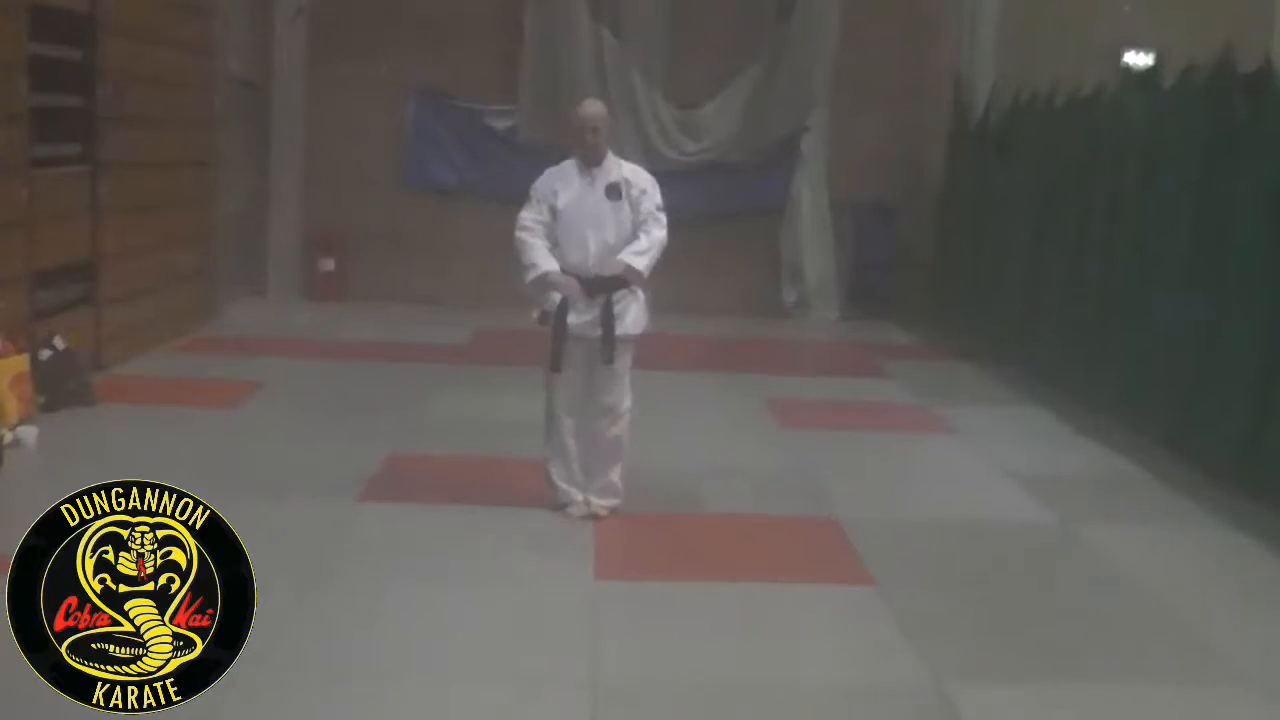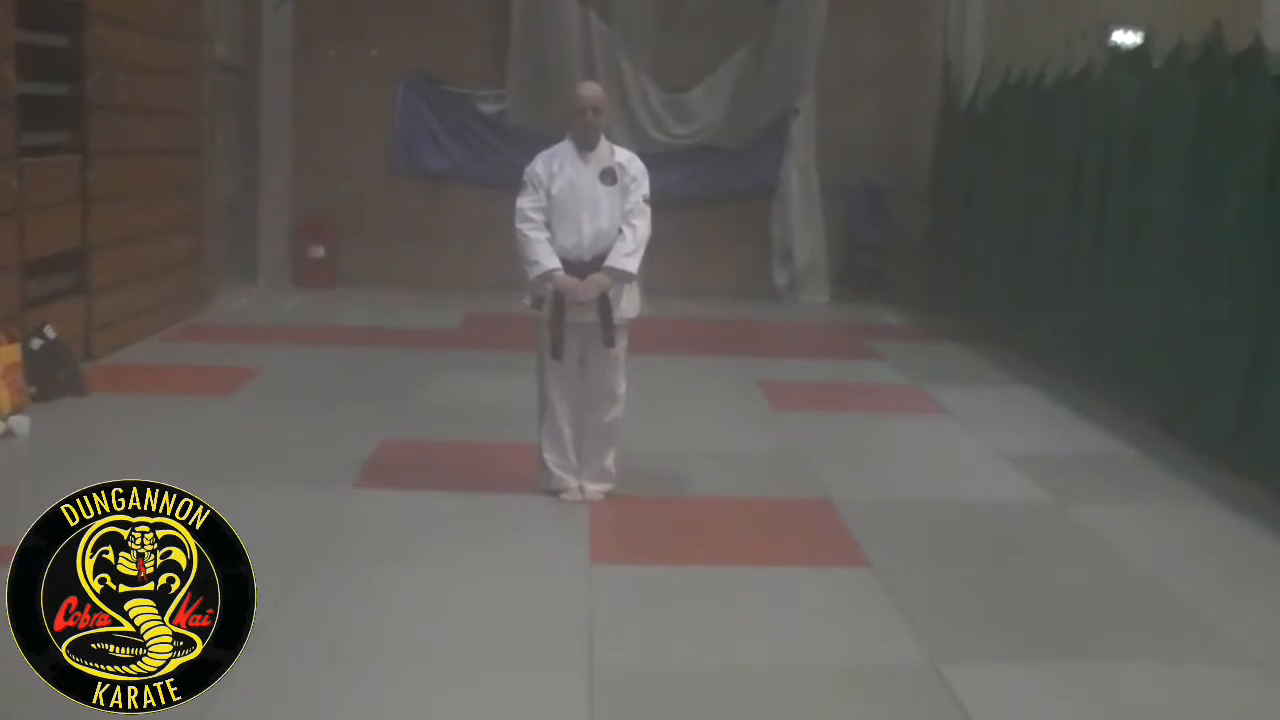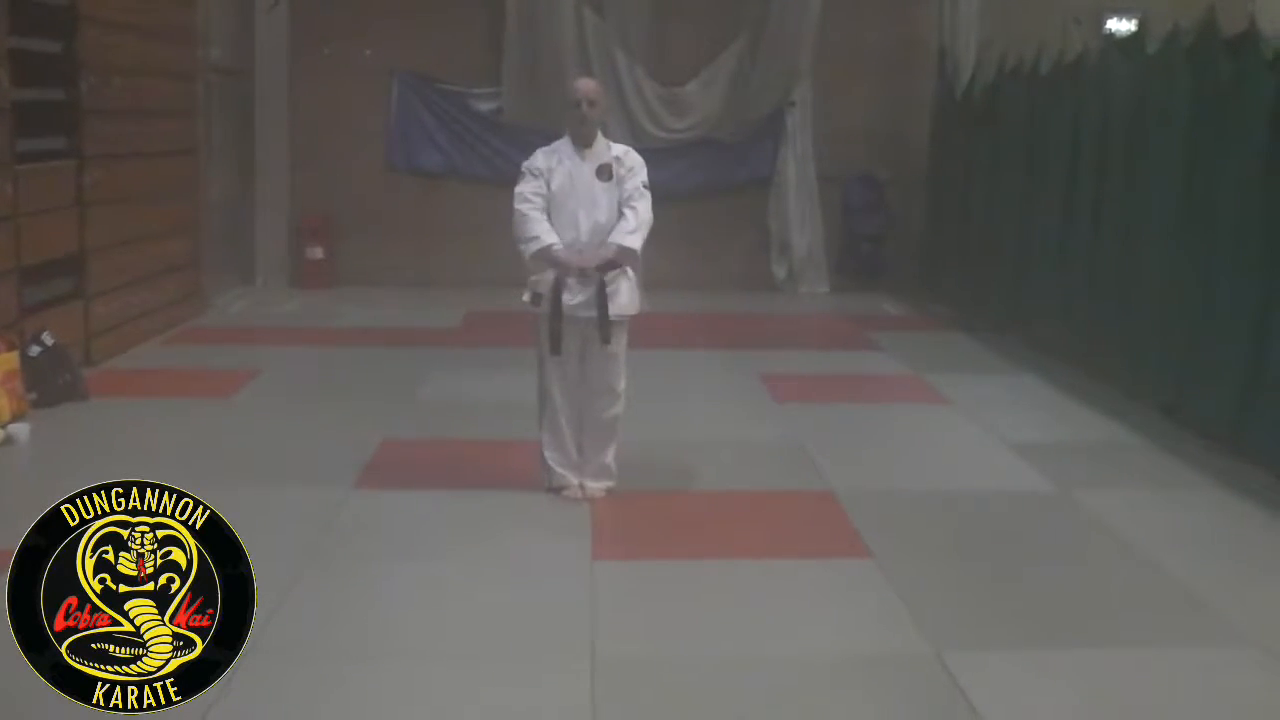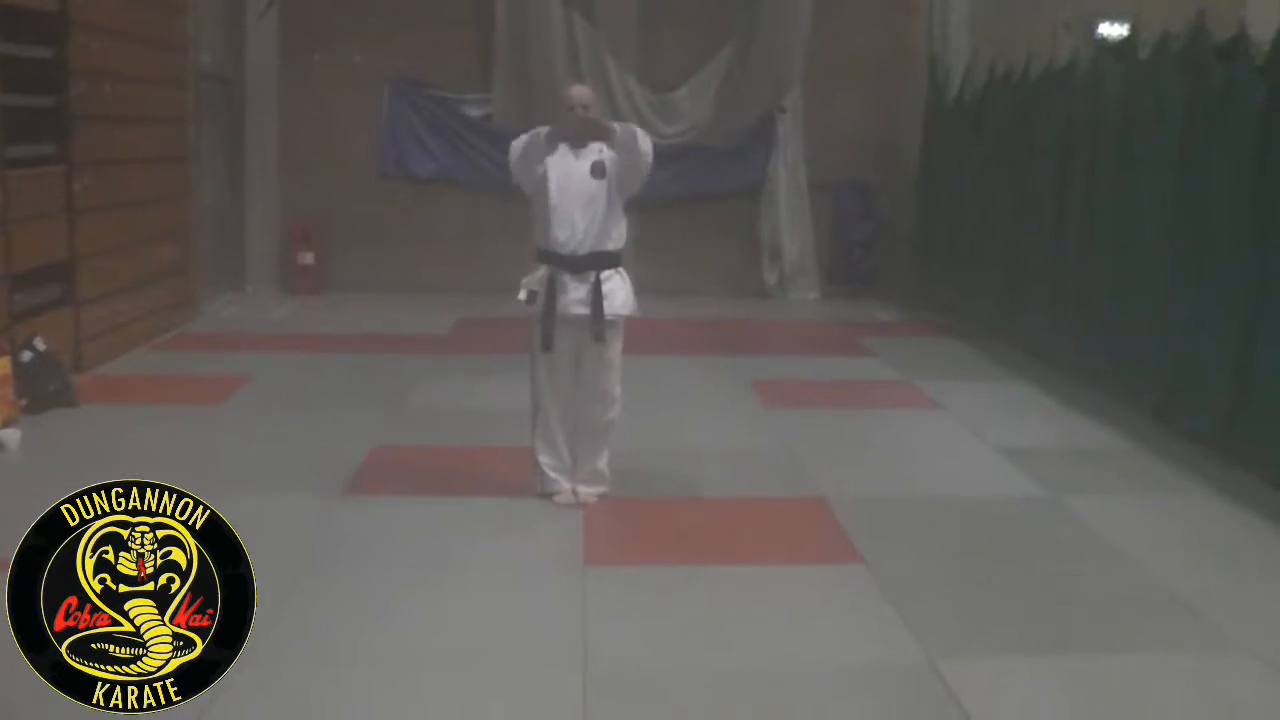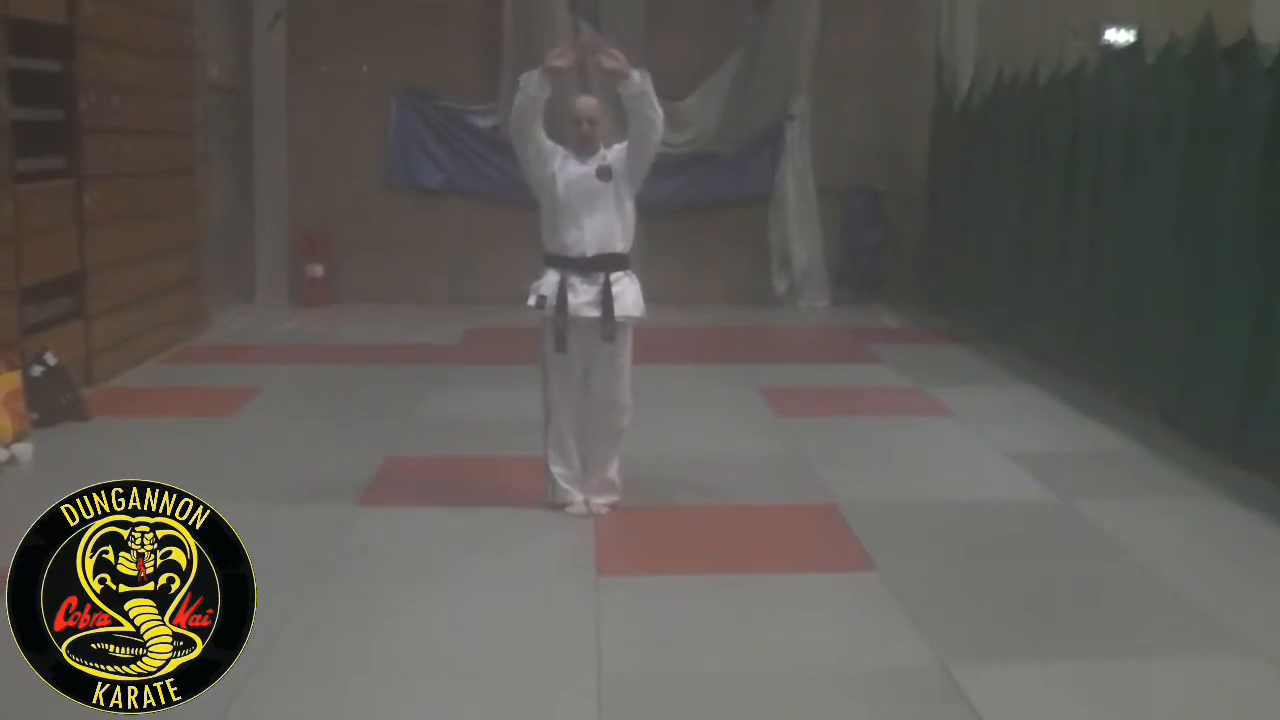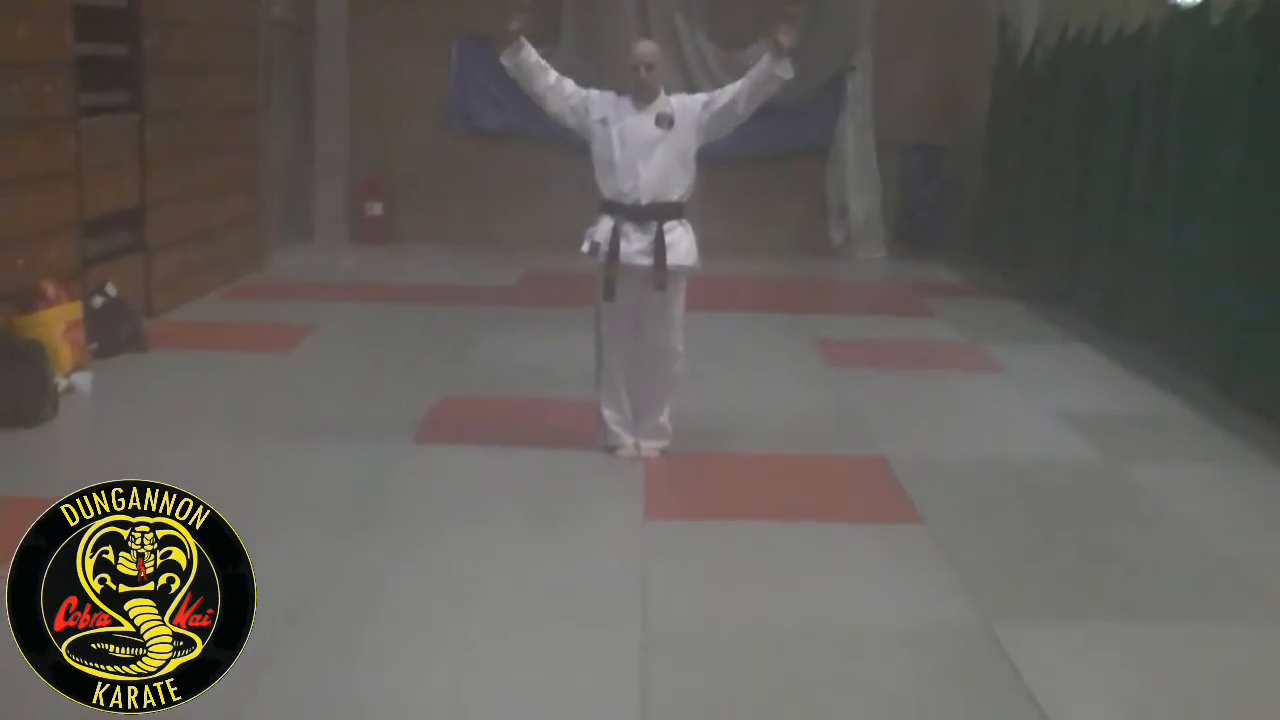
dt=0.7s
person 1, frame 1
left shoulder: (635, 179)
right shoulder: (552, 181)
left elbow: (654, 230)
right elbow: (530, 232)
left wrist: (625, 265)
right wrist: (551, 275)
left hip: (617, 305)
right hip: (569, 305)
left knee: (611, 403)
right knee: (565, 402)
left ankle: (602, 490)
right ankle: (569, 489)
person 1, frame 2
left shoulder: (628, 164)
right shoulder: (545, 164)
left elbow: (636, 226)
right elbow: (529, 225)
left wrist: (606, 276)
right wrist: (557, 277)
left hip: (610, 290)
right hip: (559, 289)
left knee: (606, 389)
right knee: (559, 387)
left ankle: (596, 475)
right ankle: (563, 476)
person 1, frame 3
left shoulder: (625, 159)
right shoulder: (543, 161)
left elbow: (638, 211)
right elbow: (527, 211)
left wrist: (608, 252)
right wrist: (558, 255)
left hip: (609, 286)
right hip: (558, 285)
left knee: (606, 386)
right knee: (558, 385)
left ankle: (597, 472)
right ankle: (564, 473)
person 1, frame 4
left shoulder: (614, 159)
right shoulder: (545, 159)
left elbow: (641, 155)
right elbow: (520, 156)
left wrist: (612, 134)
right wrist: (553, 135)
left hip: (603, 286)
right hip: (553, 284)
left knee: (599, 391)
right knee: (552, 390)
left ankle: (589, 477)
right ankle: (556, 478)
person 1, frame 5
left shoulder: (624, 163)
right shoulder: (550, 164)
left elbow: (649, 126)
right elbow: (524, 127)
left wrist: (628, 79)
right wrist: (545, 77)
left hip: (613, 291)
right hip: (563, 291)
left knee: (610, 398)
right knee: (563, 397)
left ankle: (600, 487)
right ankle: (569, 488)
person 1, frame 6
left shoulder: (690, 111)
right shoulder: (599, 107)
left elbow: (741, 96)
right elbow: (549, 86)
left wrist: (778, 56)
right wrist: (516, 43)
left hip: (667, 240)
right hip: (617, 238)
left knee: (662, 344)
right knee: (616, 342)
left ankle: (650, 431)
right ankle: (620, 431)
